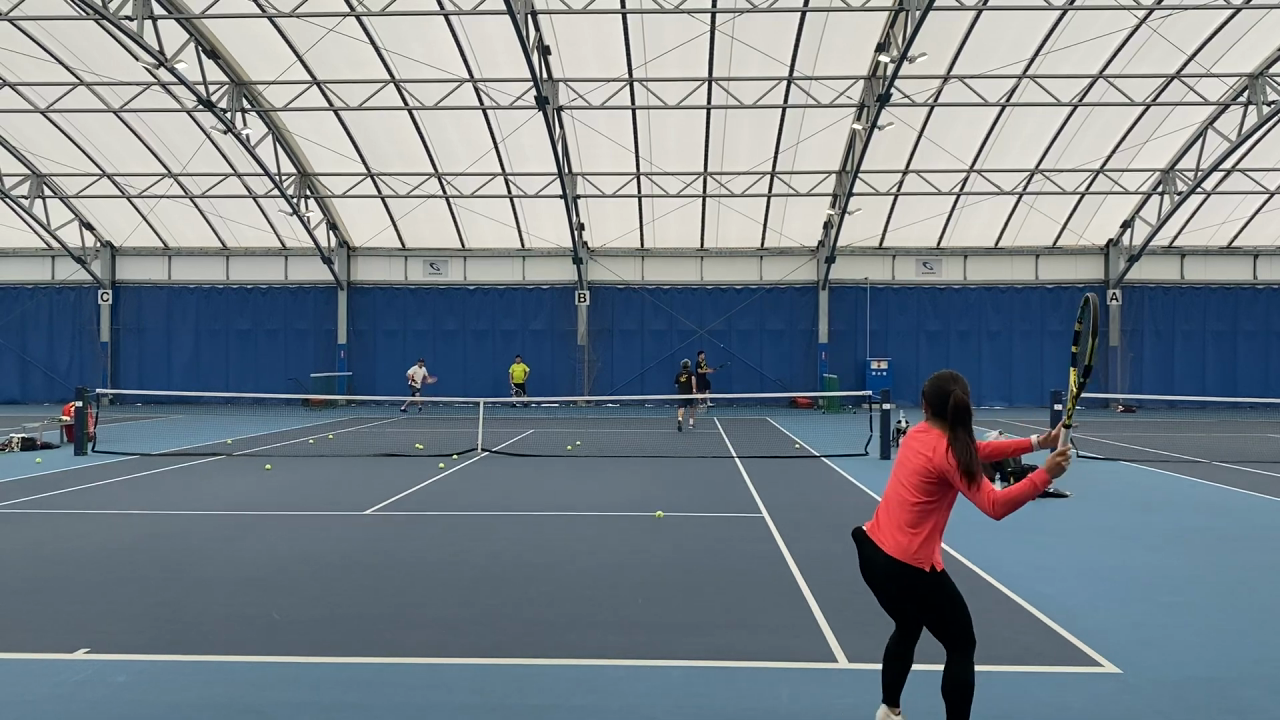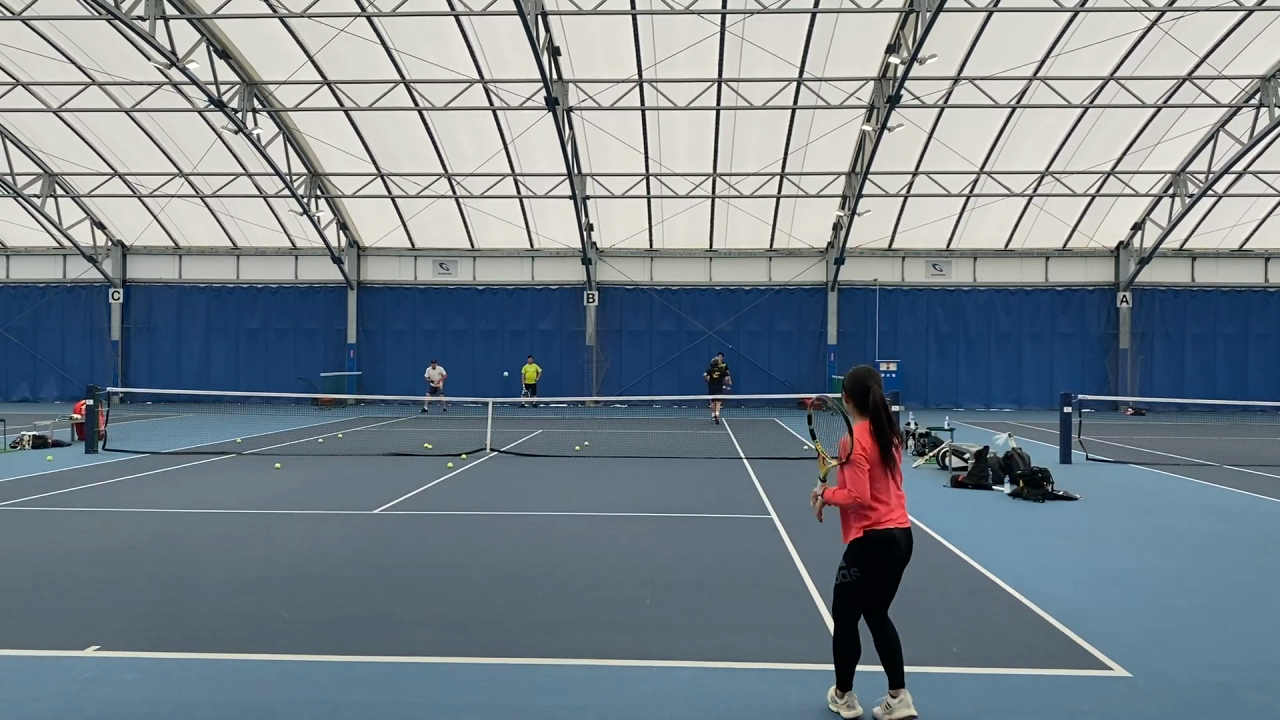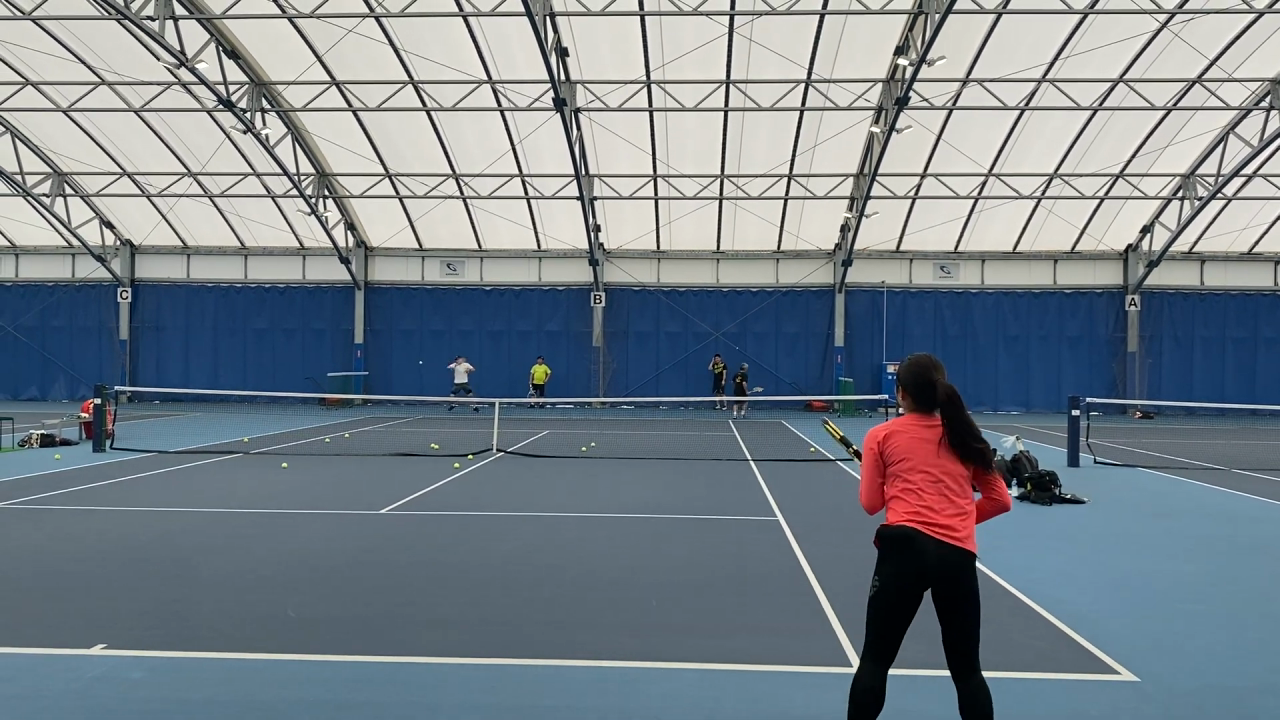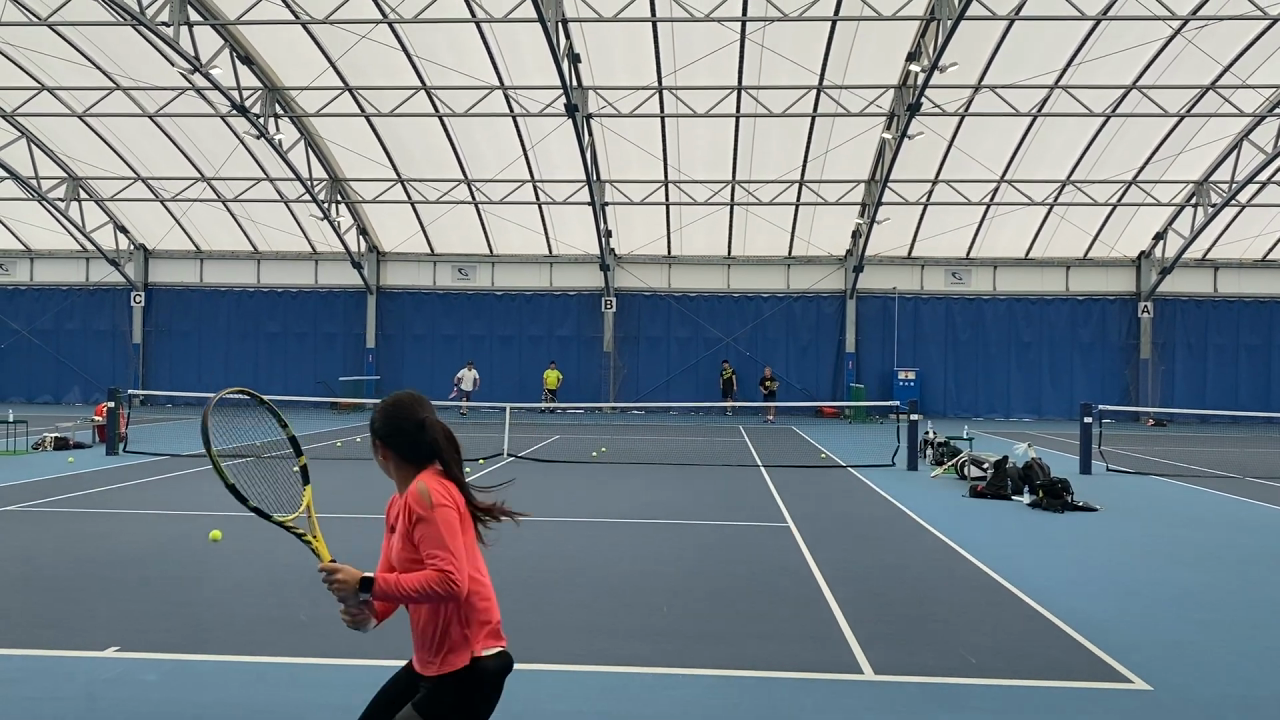
dt=1s
person 1, frame 1
left shoulder: (917, 433)
right shoulder: (948, 451)
left elbow: (972, 451)
right elbow: (994, 505)
left wrist: (1035, 443)
right wrist: (1045, 474)
left hip: (874, 552)
right hip: (912, 566)
left knee: (906, 629)
right knee: (961, 648)
person 1, frame 2
left shoulder: (854, 442)
right shoulder: (888, 435)
left elbow: (858, 497)
left wrist: (826, 494)
right wrist: (833, 488)
left hip: (872, 541)
right hip: (900, 536)
left knee: (844, 617)
right knee: (876, 614)
person 1, frame 3
left shoulder: (881, 435)
right shoulder: (965, 441)
left elbow: (870, 502)
right elbow: (1001, 501)
left hip: (904, 547)
right hip: (958, 557)
left knee: (874, 660)
right knee: (967, 669)
person 1, frame 4
left shoulder: (426, 492)
right shoulder: (400, 503)
left elbow: (450, 582)
right elbow: (393, 581)
left wrist: (364, 586)
right wrist: (366, 613)
